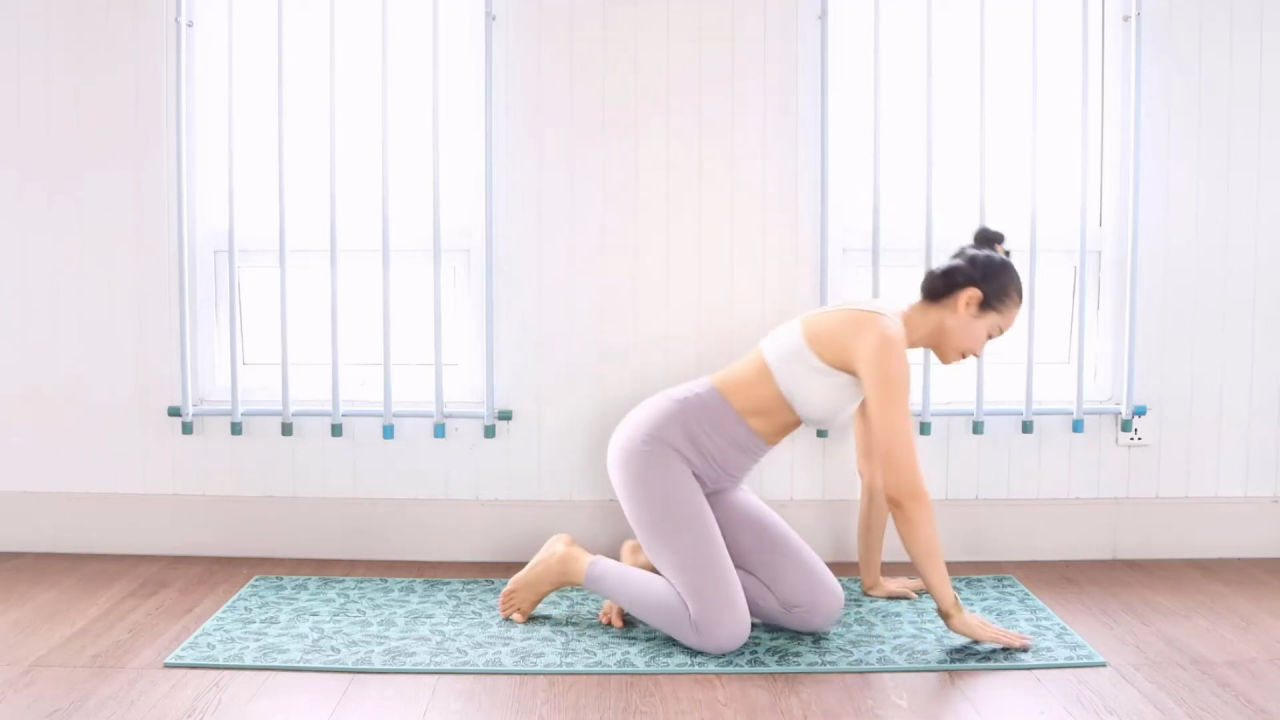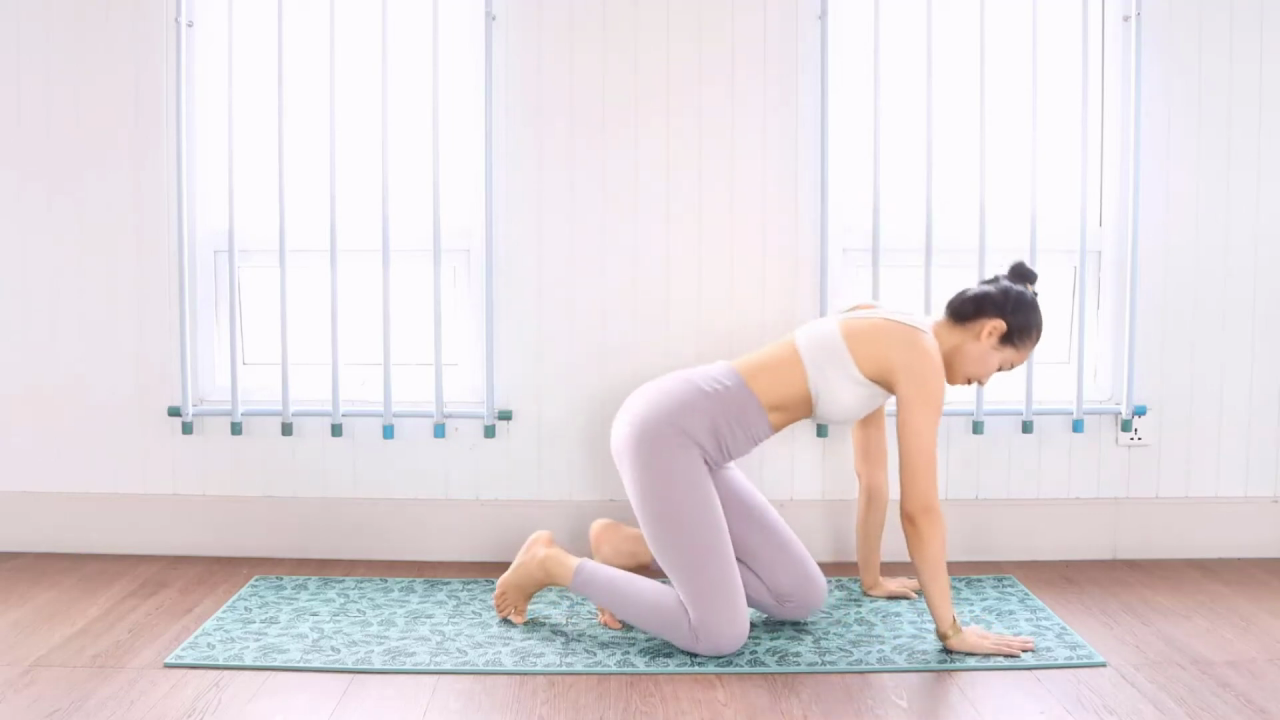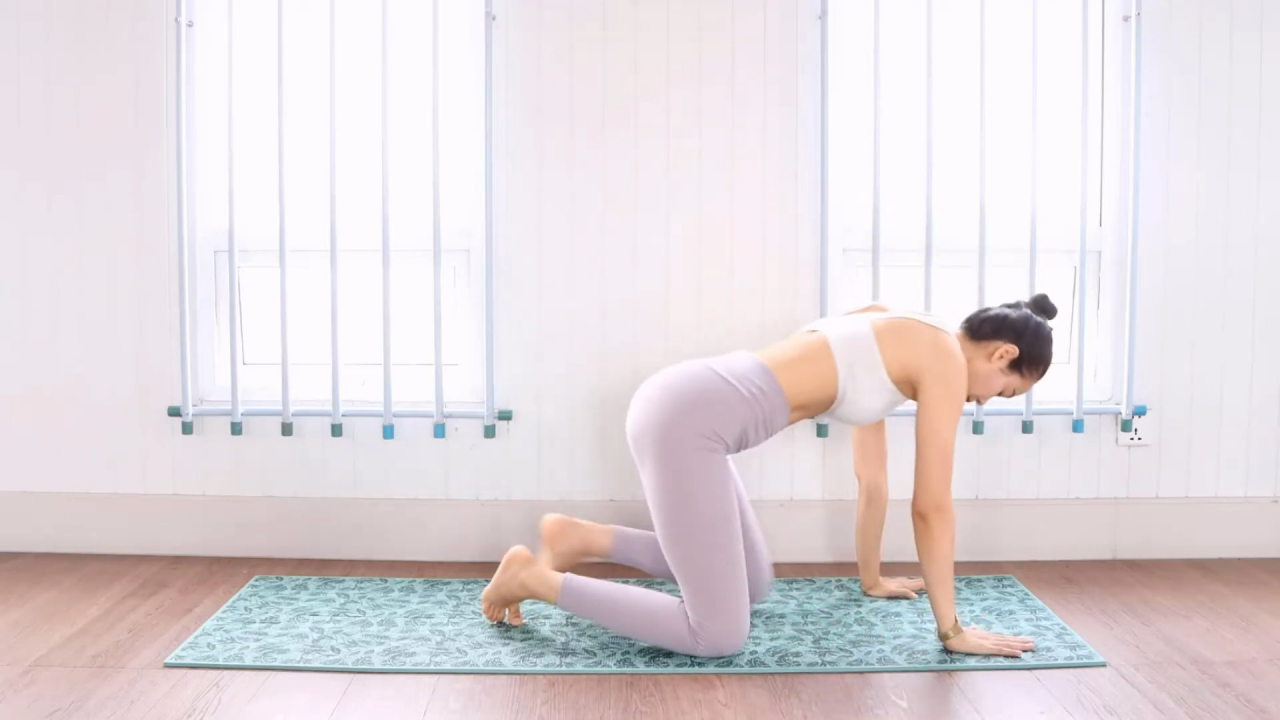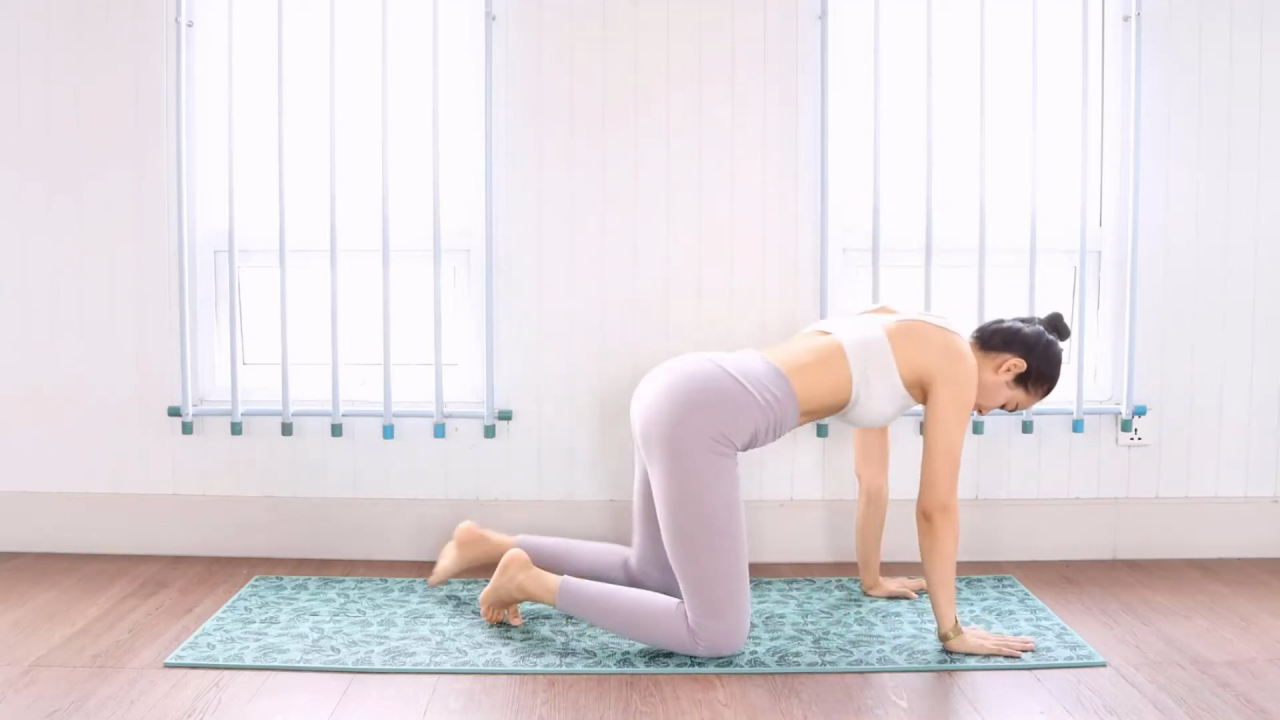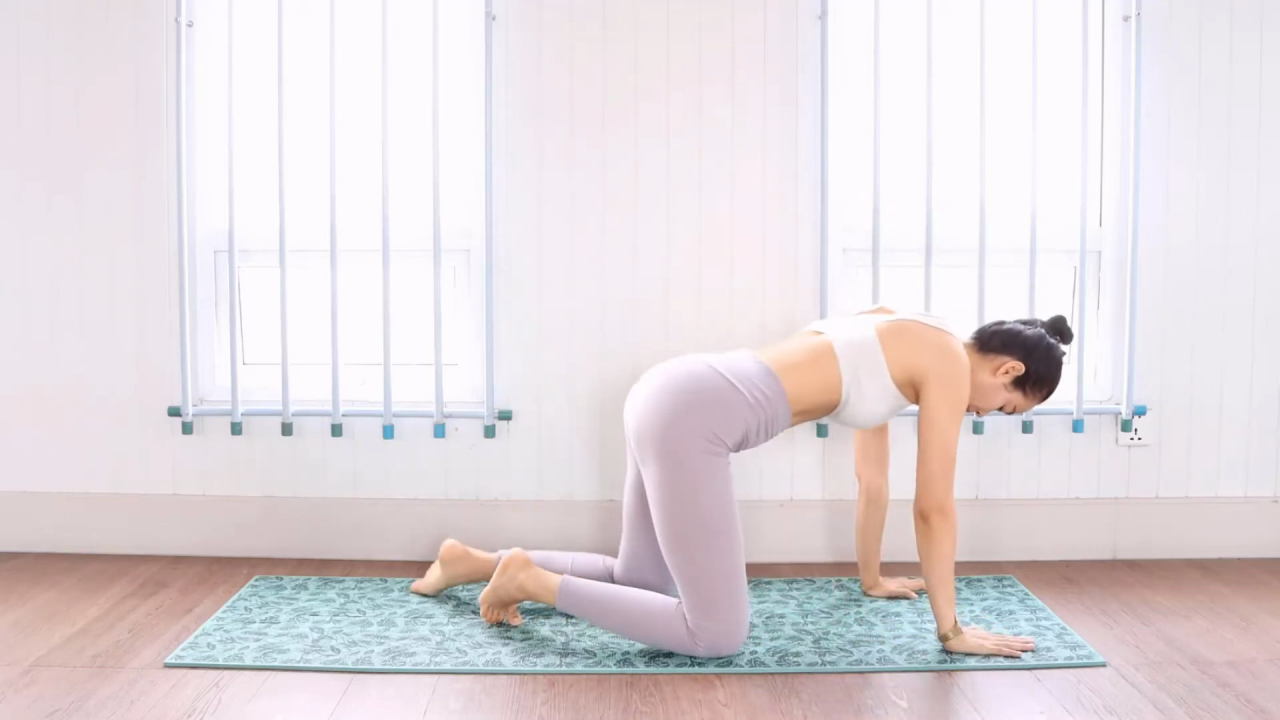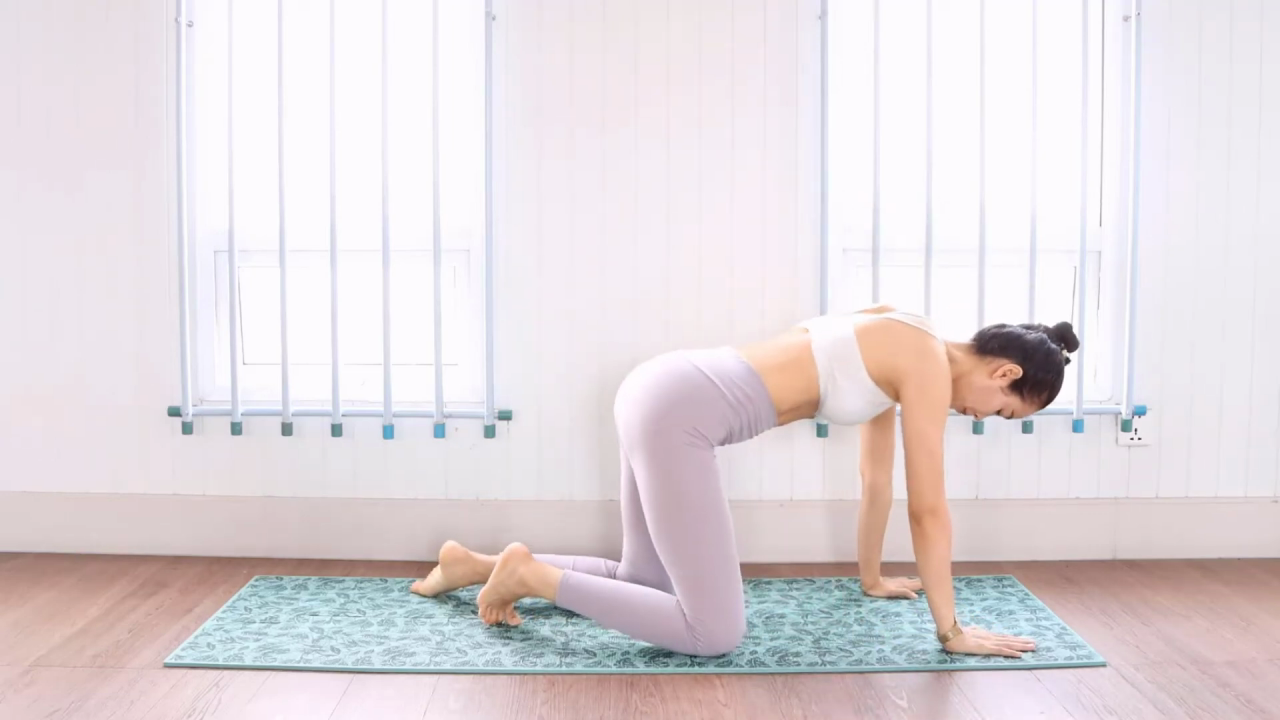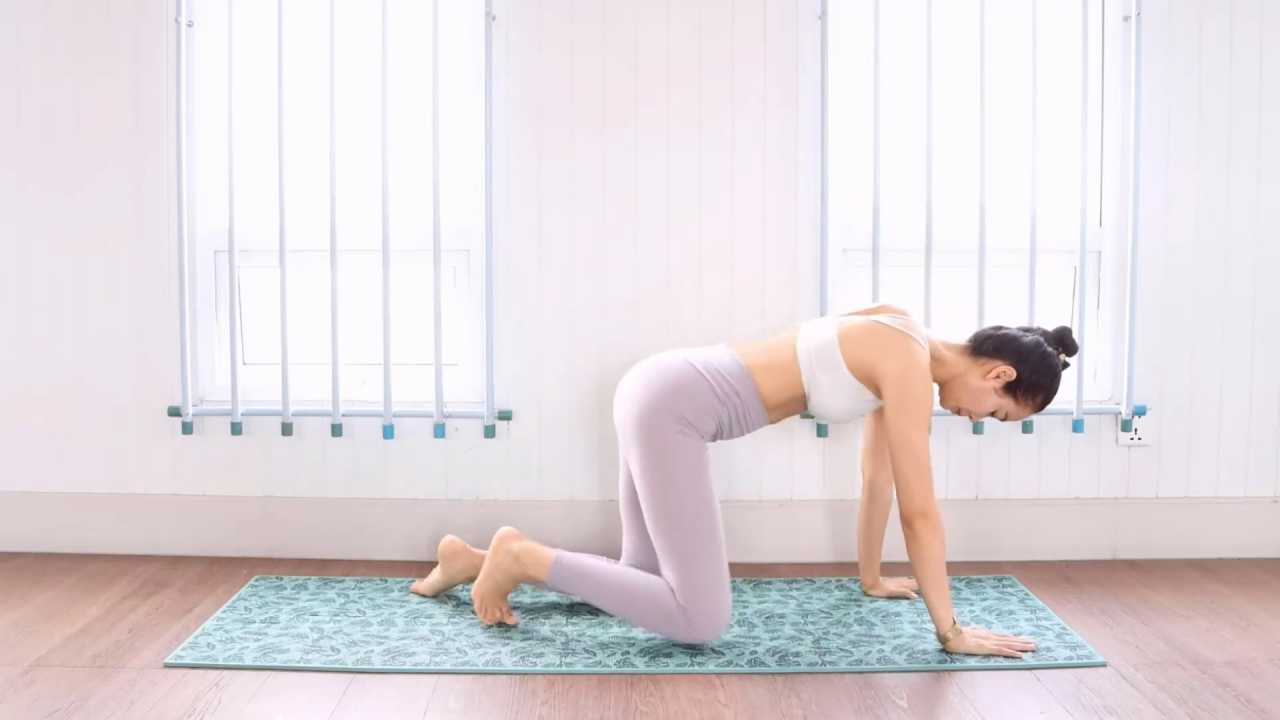
dt=0.2s
person 1, frame 1
left shoulder: (878, 345)
right shoulder: (881, 338)
left elbow: (876, 477)
right elbow: (904, 491)
left wrist: (872, 577)
right wrist: (953, 611)
left hip: (711, 472)
right hip: (658, 444)
left knee: (822, 609)
right knee: (722, 633)
left ankle: (654, 563)
right ankle: (572, 563)
person 1, frame 2
left shoulder: (881, 344)
right shoulder: (920, 354)
left elbow: (872, 478)
right elbow: (919, 506)
left wrist: (872, 577)
right wrist: (950, 627)
left hip: (684, 429)
right hip: (664, 428)
left knee: (805, 598)
right knee: (720, 633)
left ankle: (634, 547)
right ankle: (552, 562)
person 1, frame 3
left shoulder: (892, 343)
right shoulder: (945, 357)
left elbow: (871, 477)
right elbow: (931, 507)
left wrist: (872, 578)
right wrist: (950, 628)
left hip: (679, 399)
right hip: (684, 419)
left knee: (751, 584)
right knee: (719, 634)
left ankle: (584, 539)
right ankle: (534, 578)
person 1, frame 4
left shoulder: (897, 347)
right shoulder: (955, 362)
left elbow: (872, 478)
right elbow: (937, 508)
left wrist: (872, 578)
right wrist: (952, 629)
left hip: (677, 389)
right hip: (696, 418)
left knee: (656, 576)
right knee: (718, 636)
left ankle: (490, 545)
right ankle: (528, 582)
person 1, frame 5
left shoulder: (896, 346)
right shoulder: (948, 362)
left elbow: (873, 478)
right elbow: (934, 509)
left wrist: (872, 578)
right wrist: (952, 629)
left hip: (672, 394)
right hip: (690, 420)
left knee: (643, 579)
right knee: (718, 635)
left ankle: (477, 563)
right ankle: (527, 581)
person 1, frame 6
left shoulder: (898, 347)
right shoulder: (929, 363)
left elbow: (877, 477)
right elbow: (927, 509)
left wrist: (871, 578)
right wrist: (952, 629)
left hip: (663, 390)
right hip: (675, 416)
left knee: (650, 585)
right knee: (715, 633)
left ankle: (474, 564)
right ankle: (530, 575)
person 1, frame 7
left shoulder: (900, 352)
right shoulder: (909, 363)
left elbow: (879, 475)
right elbow: (919, 509)
left wrist: (871, 578)
right wrist: (951, 629)
left hip: (666, 397)
right hip: (668, 405)
left knee: (657, 591)
right knee: (700, 620)
left ankle: (469, 560)
right ankle: (522, 556)
